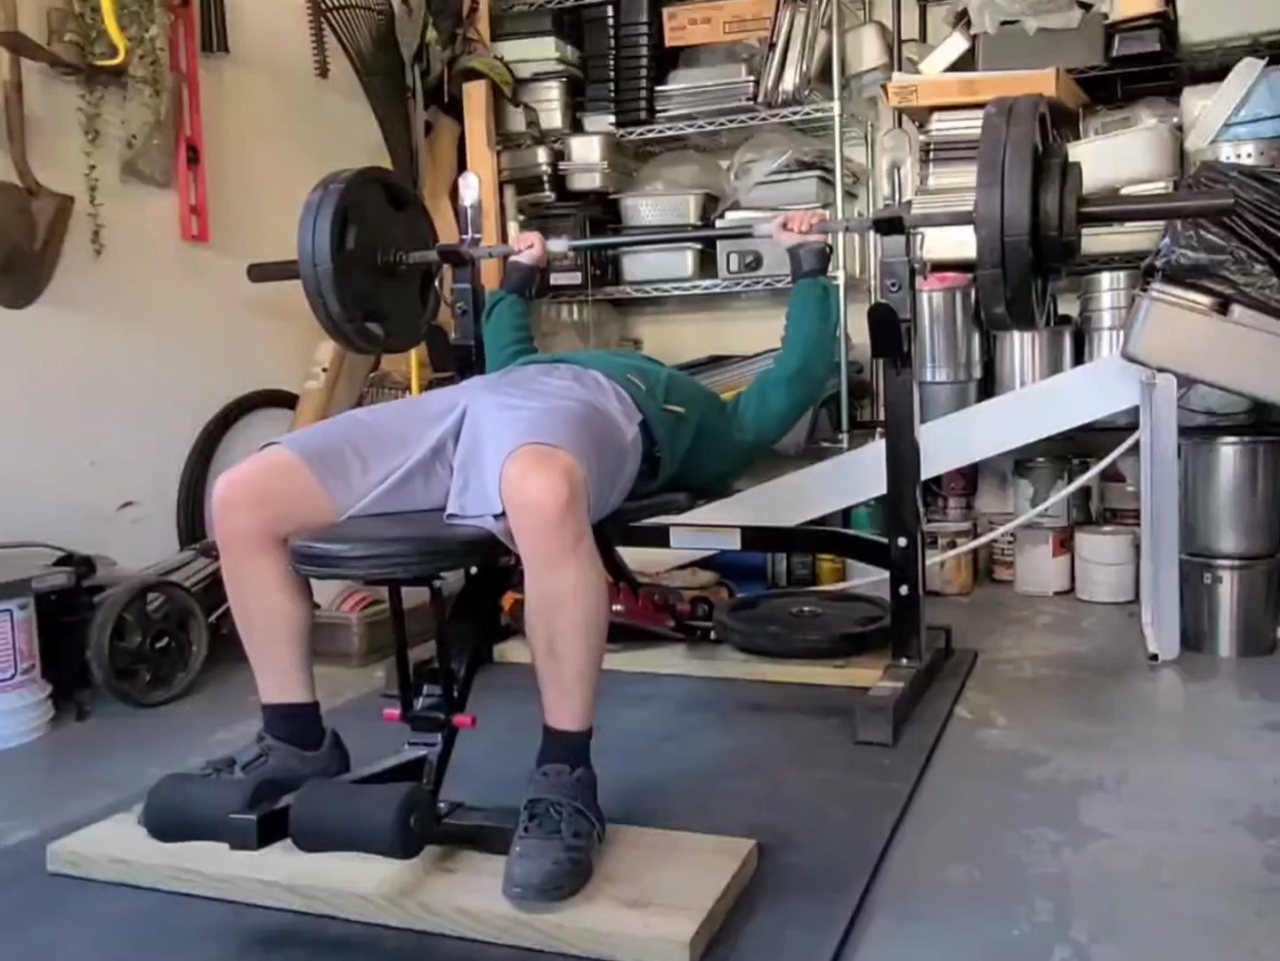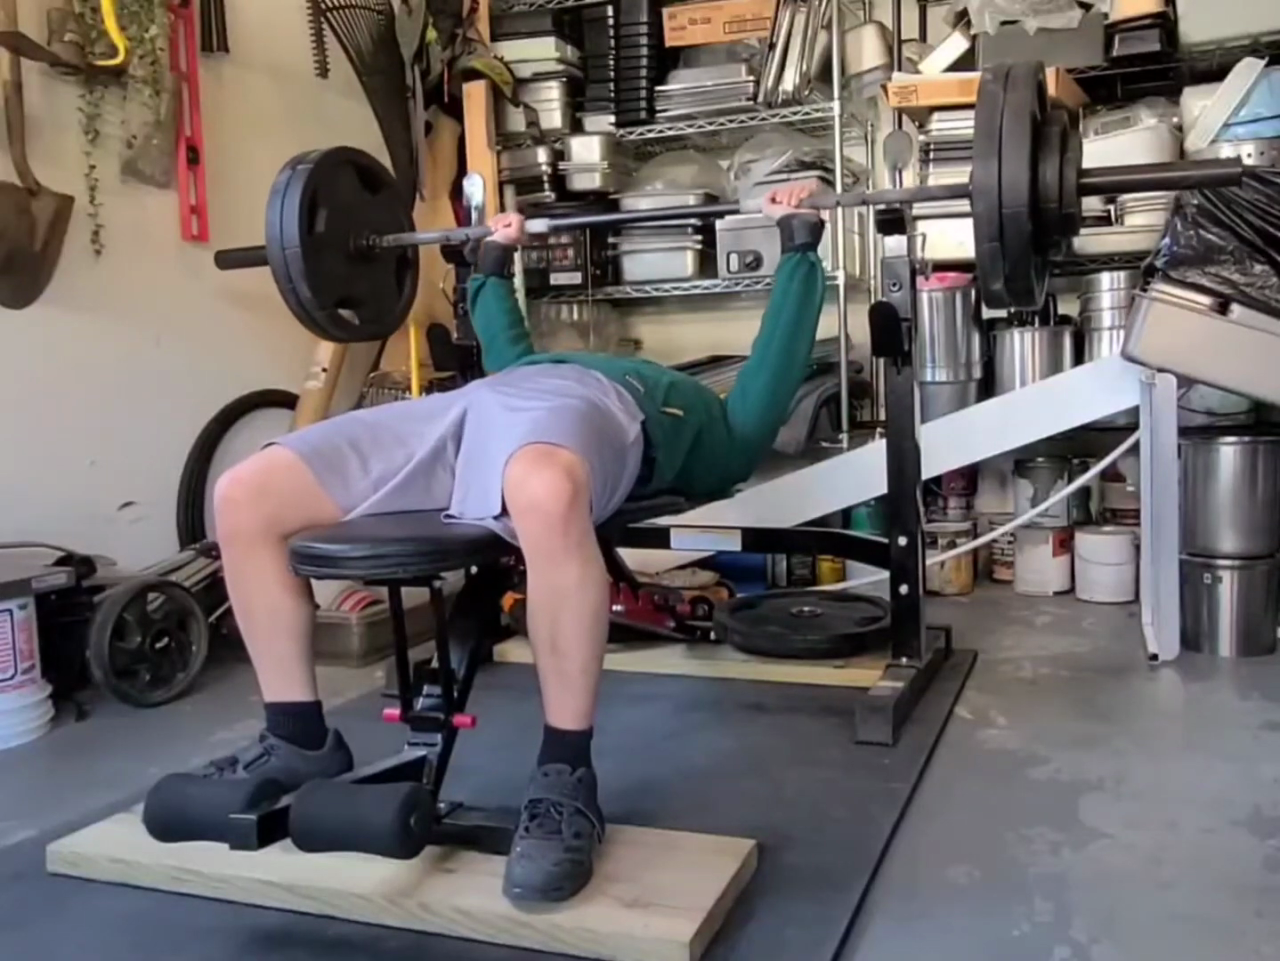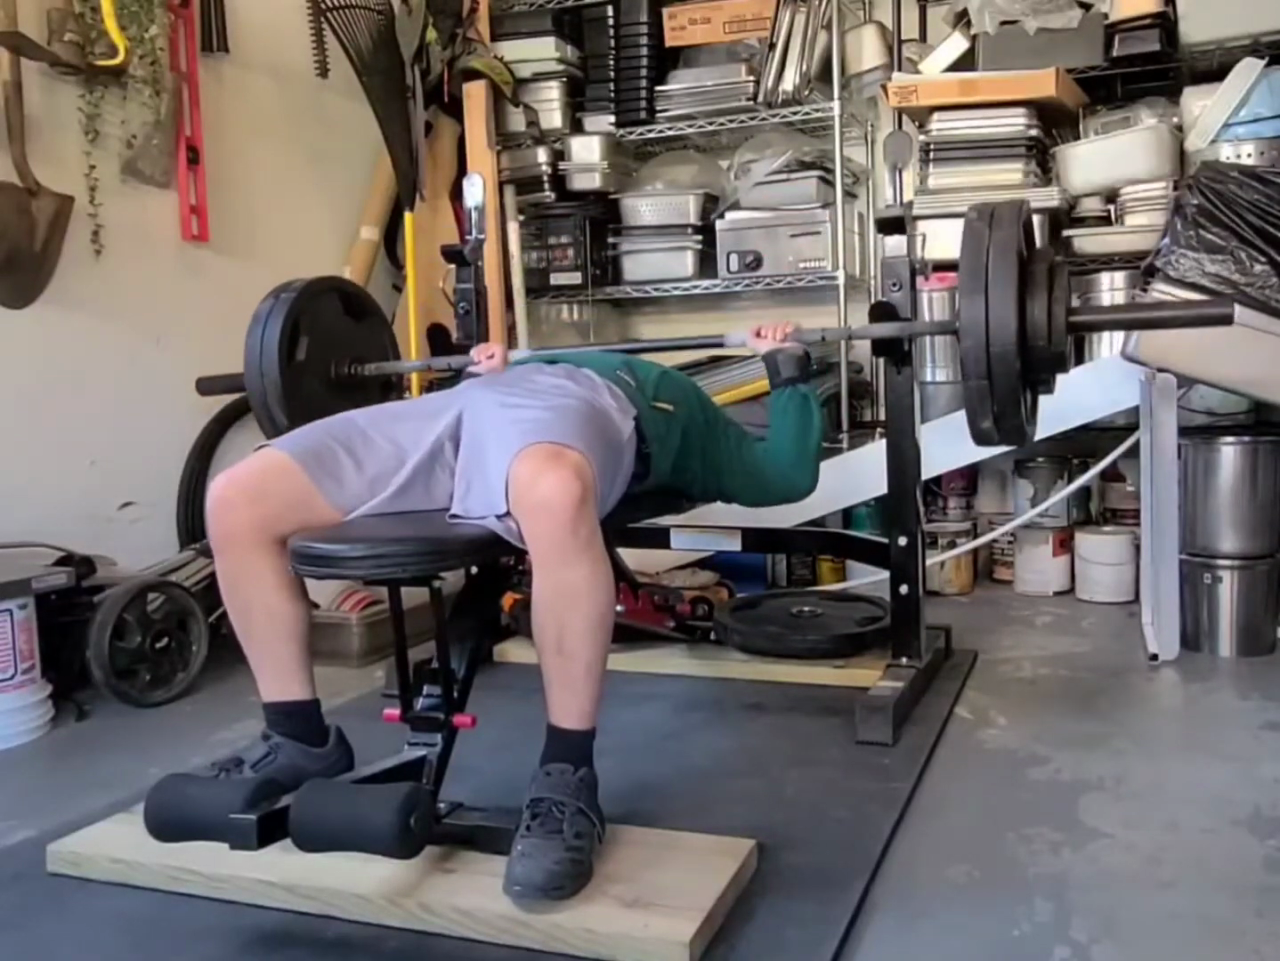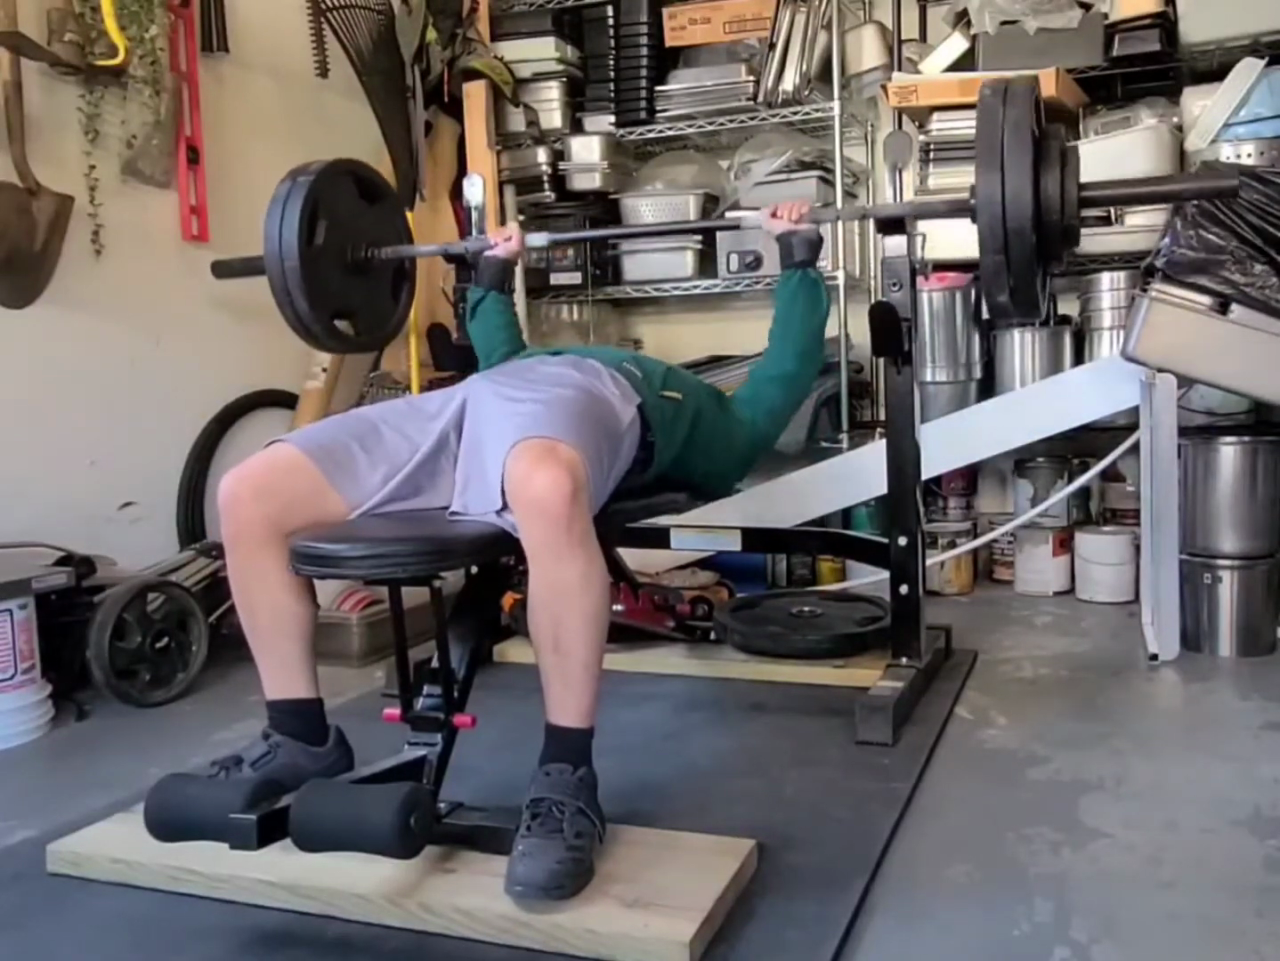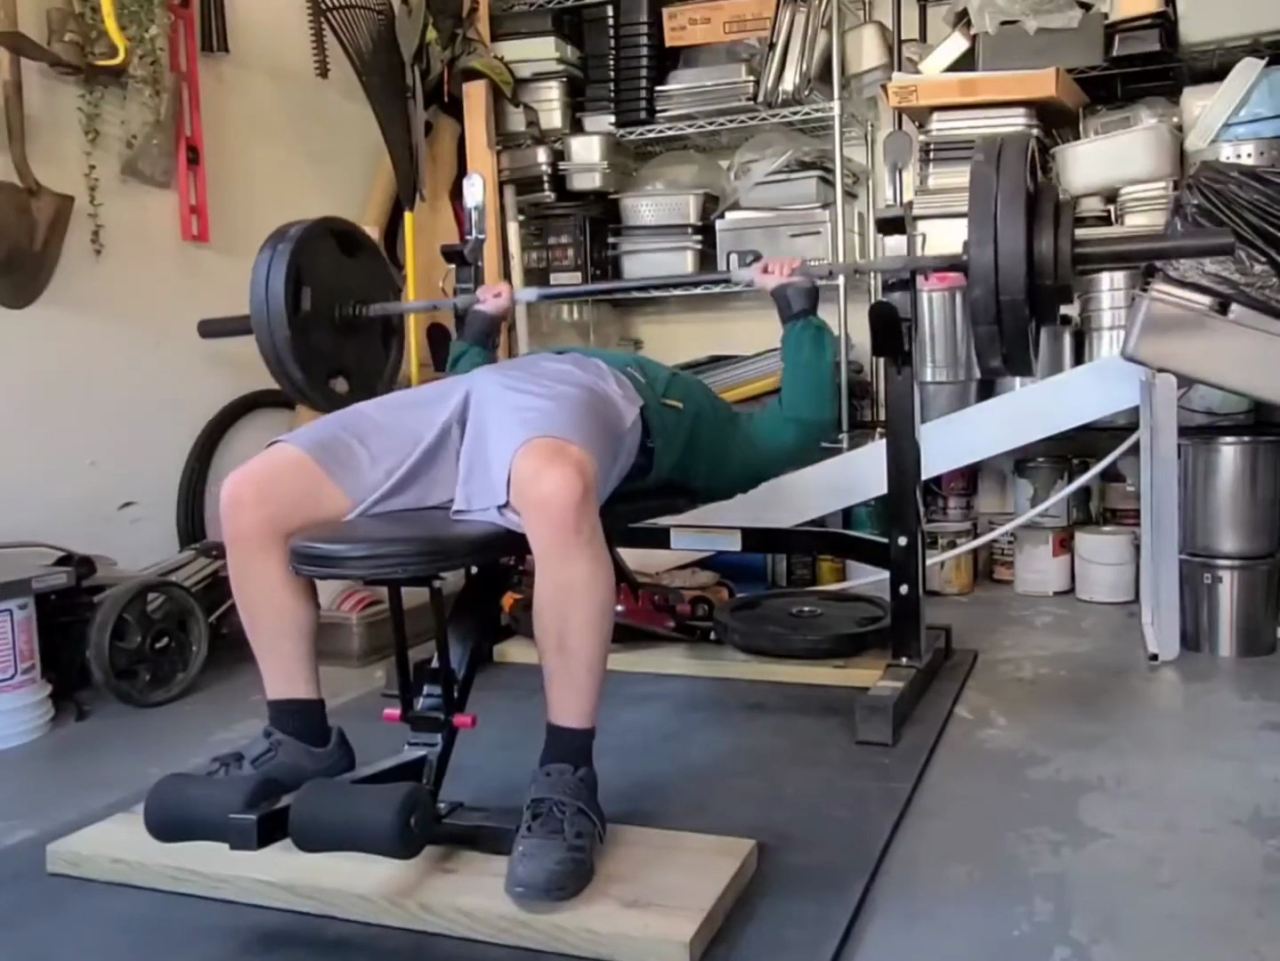
dt=1s
person 1, frame 1
left shoulder: (722, 426)
left elbow: (802, 370)
right elbow: (508, 362)
left wrist: (808, 265)
right wrist: (517, 278)
left knee: (544, 497)
right knee: (240, 500)
left ankle: (564, 781)
right ankle: (297, 745)
person 1, frame 2
left shoulder: (721, 433)
left elbow: (781, 356)
right elbow: (509, 355)
left wrist: (798, 240)
right wrist: (494, 261)
left knee: (545, 497)
right knee: (242, 499)
left ankle: (565, 781)
right ankle: (298, 744)
person 1, frame 3
left shoulder: (701, 426)
left elbow: (789, 472)
left wrist: (786, 367)
right wrist: (476, 378)
left knee: (553, 492)
right knee: (235, 503)
left ankle: (566, 782)
right ankle: (300, 742)
person 1, frame 4
left shoulder: (720, 432)
left elbow: (790, 368)
right elbow: (502, 357)
left wrist: (797, 256)
right wrist: (493, 274)
left knee: (546, 491)
right knee: (246, 497)
left ankle: (566, 778)
right ankle: (300, 739)
person 1, frame 5
left shoulder: (716, 431)
left elbow: (806, 421)
left wrist: (797, 308)
right wrist: (480, 326)
left knee: (555, 492)
right knee: (249, 499)
left ankle: (566, 781)
right ankle: (301, 739)
